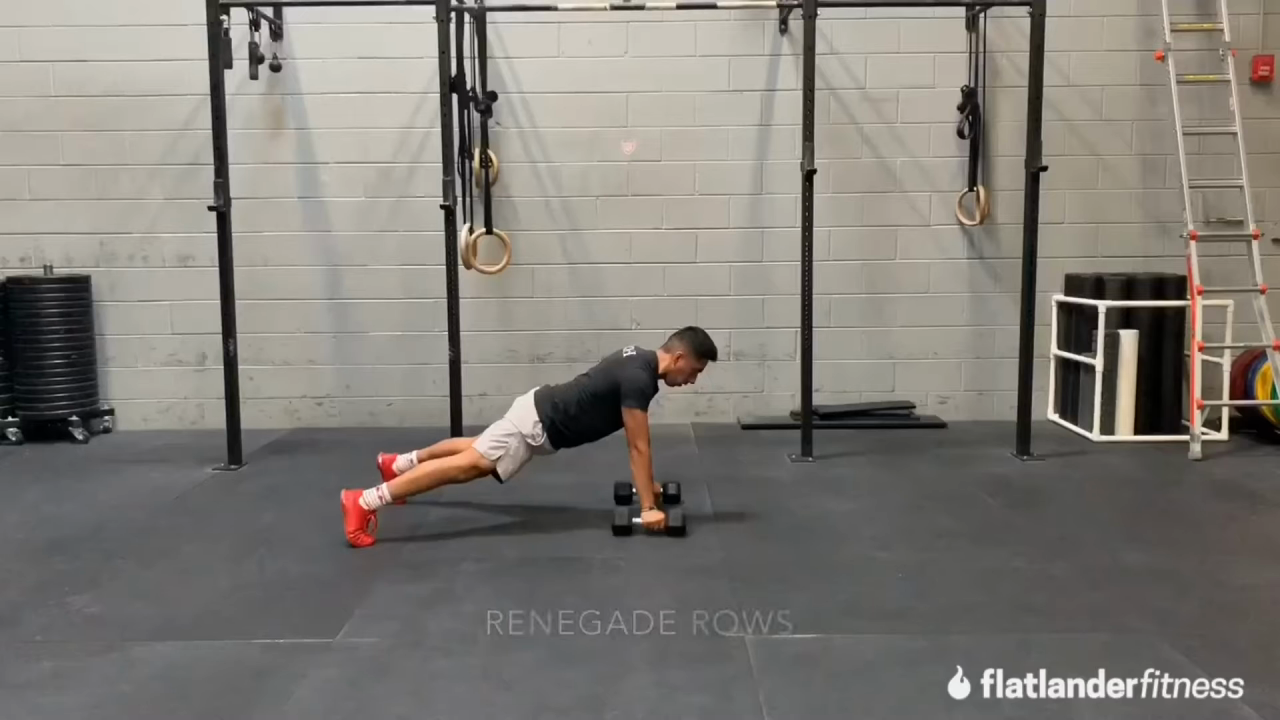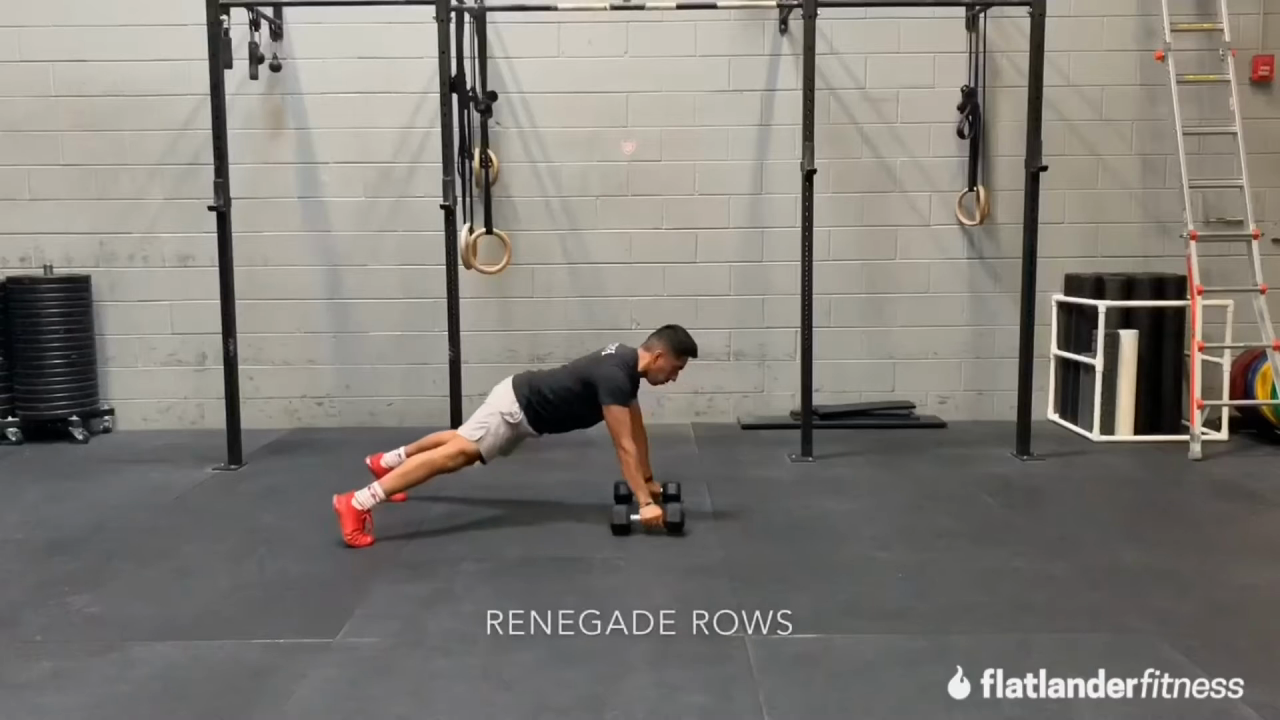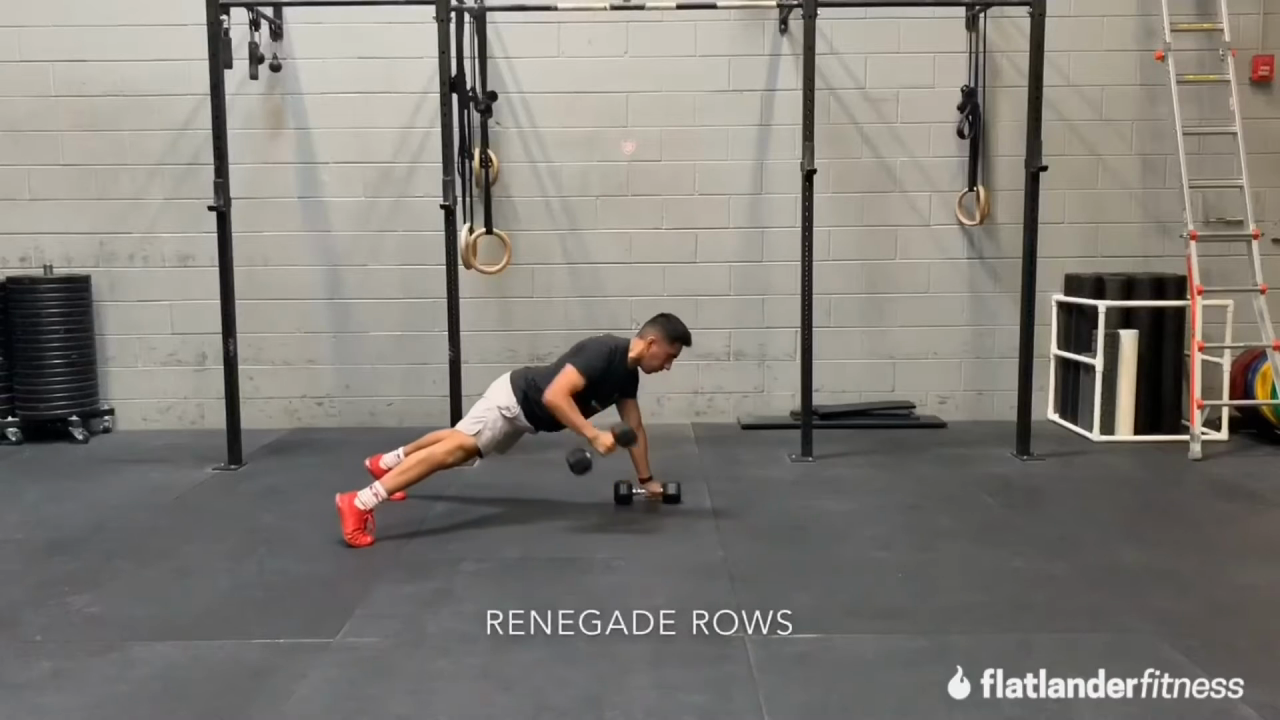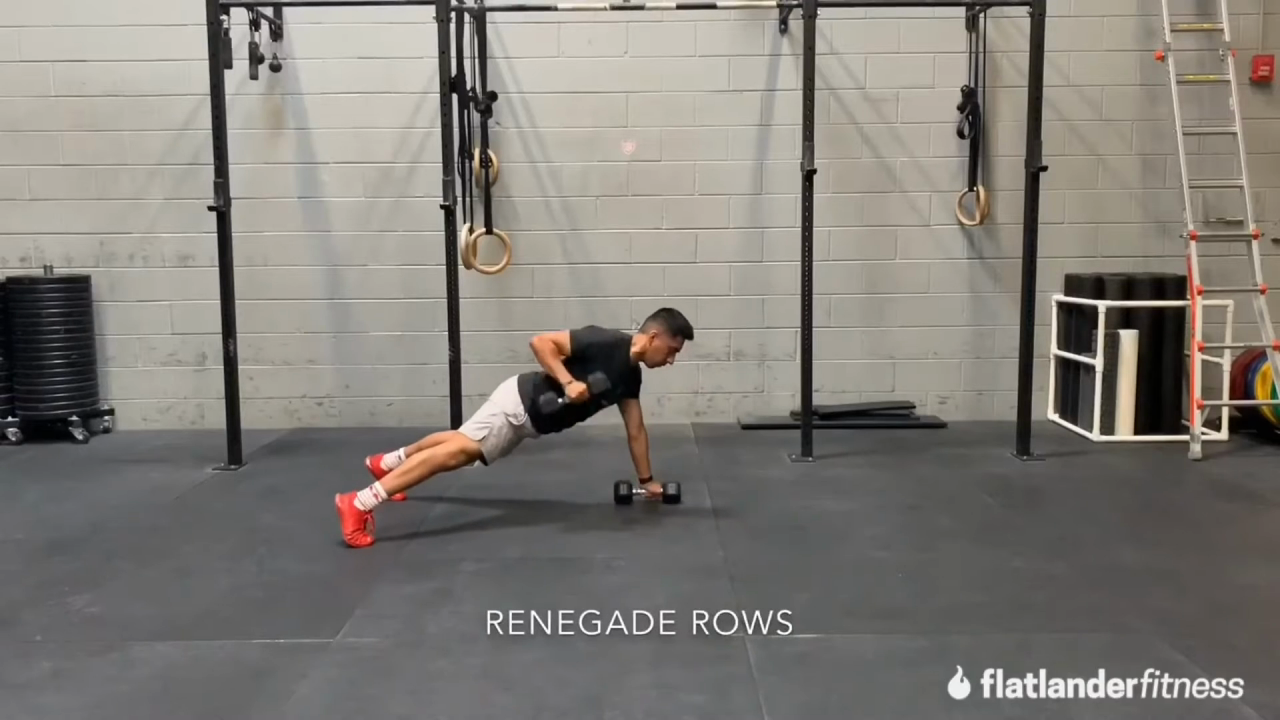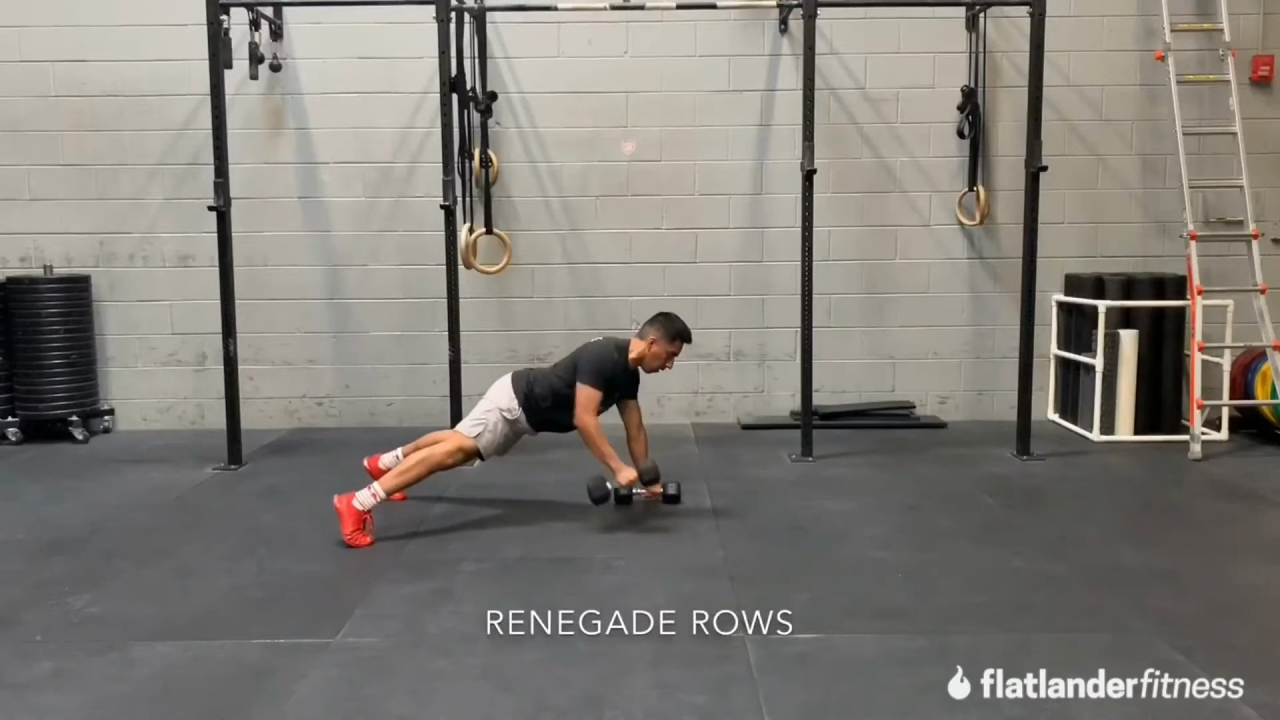
dt=0.3s
person 1, frame 1
left shoulder: (641, 361)
right shoulder: (639, 378)
left elbow: (638, 442)
right elbow: (638, 446)
left wrist: (648, 483)
right wrist: (648, 506)
left hip: (542, 410)
right hip: (540, 422)
left knee: (476, 448)
right knee: (470, 464)
left ankle: (399, 464)
right ankle: (365, 501)
person 1, frame 2
left shoulder: (628, 367)
right shoulder: (615, 374)
left elbow: (636, 429)
right elbow: (624, 443)
left wrist: (648, 481)
right wrist: (644, 502)
left hip: (526, 410)
right hip: (518, 404)
left knee: (461, 439)
right knee: (455, 453)
left ankle: (388, 461)
right ankle: (358, 502)
person 1, frame 3
left shoulder: (627, 371)
right shoulder: (604, 353)
left elbow: (633, 427)
right elbow: (554, 397)
left wrist: (646, 479)
right wrist: (594, 435)
left hip: (525, 413)
right hip: (514, 399)
left knee: (459, 438)
right knee: (455, 449)
left ankle: (385, 462)
right ankle: (360, 502)
person 1, frame 4
left shoulder: (631, 372)
right shoulder: (605, 341)
left elbow: (635, 429)
right elbow: (541, 342)
left wrist: (647, 480)
right wrist: (569, 384)
left hip: (533, 416)
right hip: (521, 402)
left knee: (460, 441)
right knee: (457, 451)
left ankle: (386, 462)
right ankle: (359, 503)
person 1, frame 5
left shoulder: (629, 373)
right shoulder: (605, 356)
left elbow: (635, 429)
right elbow: (583, 420)
right wrist: (618, 468)
left hip: (528, 414)
right hip: (516, 399)
left knee: (457, 440)
right knee: (455, 450)
left ankle: (384, 462)
right ankle: (358, 503)
